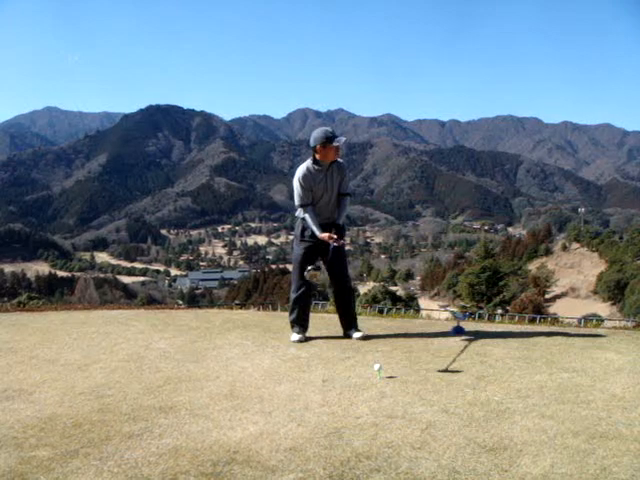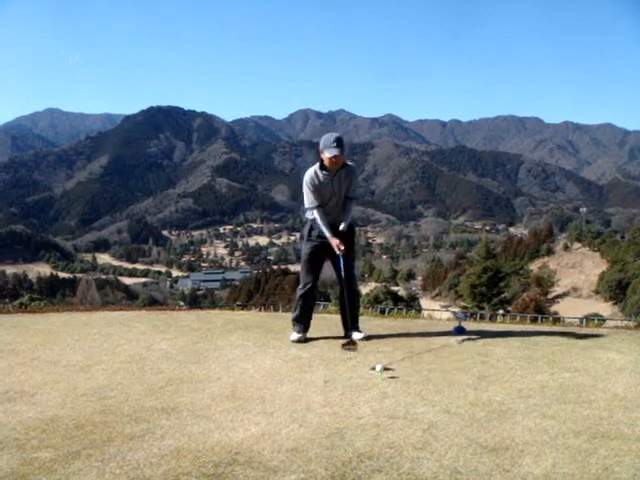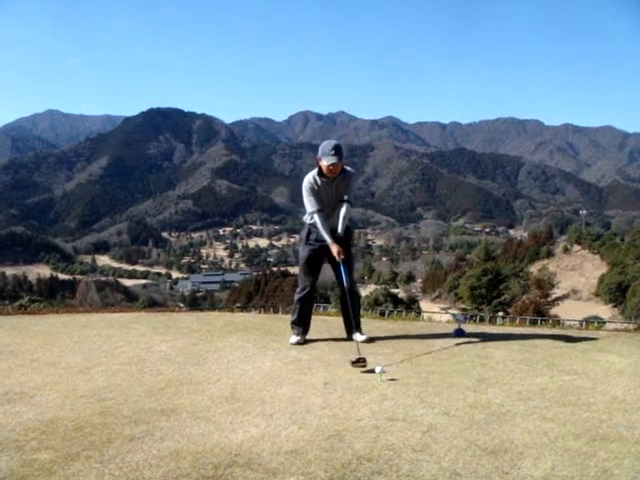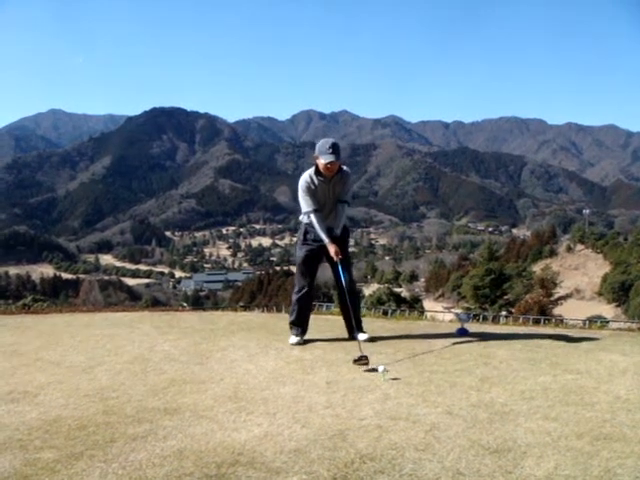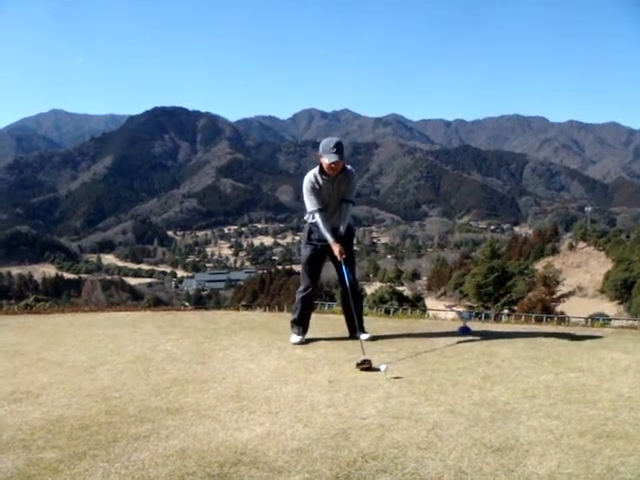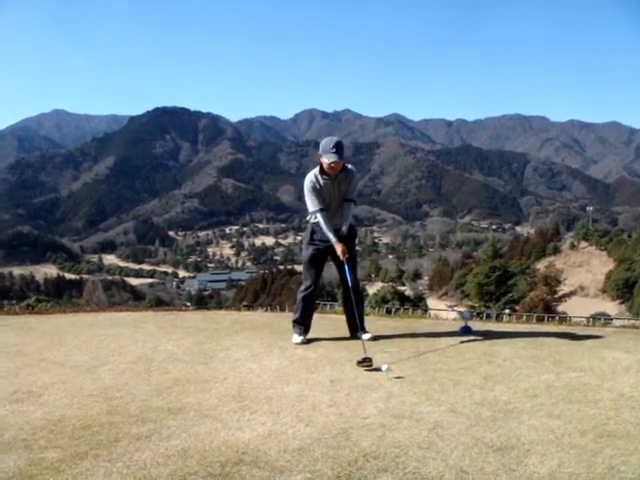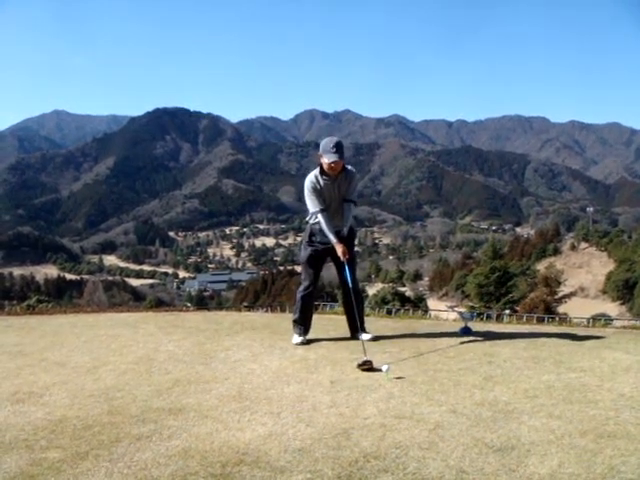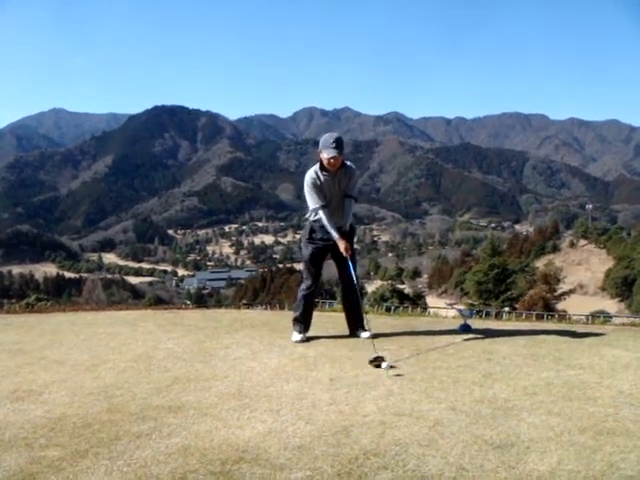
dt=0.5s
person 1, frame 1
left shoulder: (340, 167)
right shoulder: (303, 173)
left elbow: (344, 196)
right elbow: (304, 207)
left wrist: (338, 224)
right wrist: (319, 233)
left hip: (333, 227)
right hip: (308, 230)
left knee: (342, 280)
right knee: (301, 281)
left ankle: (350, 326)
right ankle: (298, 328)
person 1, frame 2
left shoulder: (350, 171)
right shoulder: (311, 175)
left elbow: (350, 202)
right elbow: (315, 210)
left wrist: (342, 229)
right wrist: (330, 237)
left hip: (342, 230)
right hip: (316, 230)
left knee: (349, 281)
right knee: (308, 280)
left ankle: (351, 327)
right ankle: (300, 327)
person 1, frame 3
left shoulder: (349, 175)
right shoulder: (310, 181)
left elbow: (345, 205)
right elbow: (317, 214)
left wrist: (339, 235)
right wrist: (330, 243)
left hip: (340, 233)
right hip: (314, 234)
left knee: (348, 283)
right knee: (306, 283)
left ankle: (354, 329)
right ankle: (299, 329)
person 1, frame 4
left shoulder: (346, 175)
right shoulder: (306, 180)
left elbow: (342, 206)
right elbow: (313, 214)
left wrist: (336, 235)
right wrist: (328, 243)
left hip: (337, 232)
right hip: (311, 233)
left knee: (347, 282)
right knee: (303, 284)
left ankle: (355, 329)
right ankle: (297, 330)
person 1, frame 5
left shoulder: (350, 175)
right shoulder: (311, 179)
left elbow: (346, 205)
right elbow: (318, 214)
left wrist: (340, 235)
right wrist: (332, 242)
left hip: (341, 232)
right hip: (316, 233)
left knee: (350, 282)
right knee: (308, 283)
left ankle: (357, 328)
right ankle: (298, 329)
person 1, frame 6
left shoulder: (350, 174)
right shoulder: (311, 179)
left elbow: (348, 204)
right elbow: (319, 214)
left wrist: (342, 235)
right wrist: (335, 242)
left hip: (344, 232)
right hip: (318, 233)
left knee: (351, 282)
right knee: (309, 282)
left ankle: (357, 328)
right ankle: (300, 329)
person 1, frame 7
left shoulder: (350, 175)
right shoulder: (312, 180)
left elbow: (348, 206)
right elbow: (320, 214)
left wrist: (343, 236)
right wrist: (335, 243)
left hip: (343, 233)
right hip: (317, 234)
left knee: (350, 282)
right knee: (308, 283)
left ankle: (358, 328)
right ankle: (300, 330)
person 1, frame 8
left shoulder: (350, 171)
right shoulder: (312, 176)
left elbow: (349, 201)
right elbow: (321, 210)
left wrist: (345, 231)
right wrist: (337, 238)
left hip: (343, 230)
right hip: (317, 231)
left knee: (350, 280)
right knee: (310, 281)
left ankle: (357, 326)
right ankle: (300, 327)
